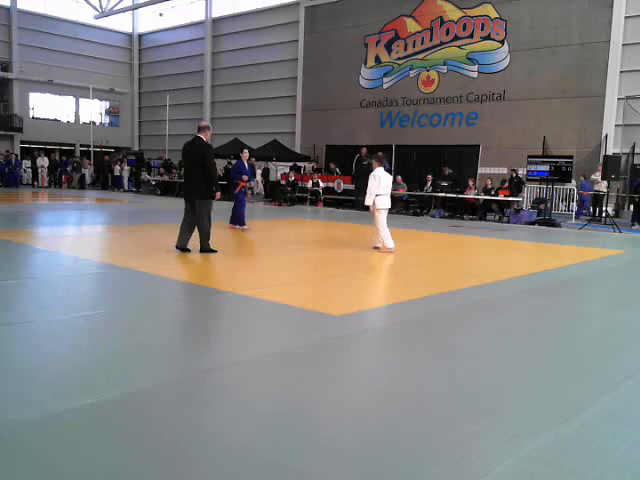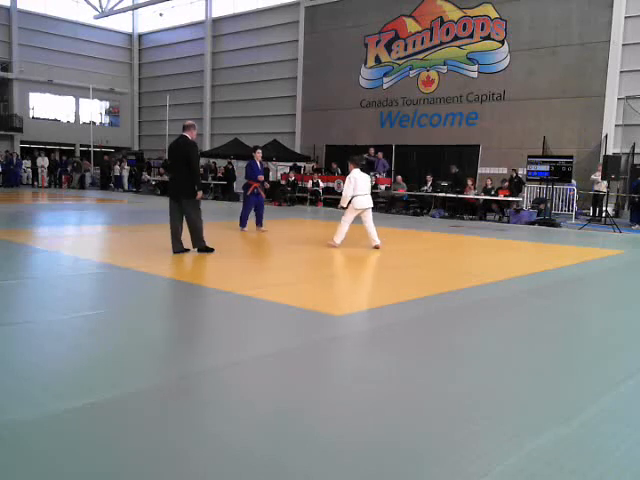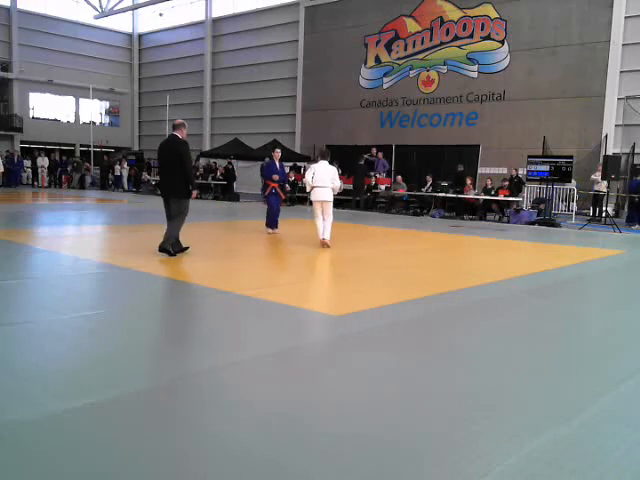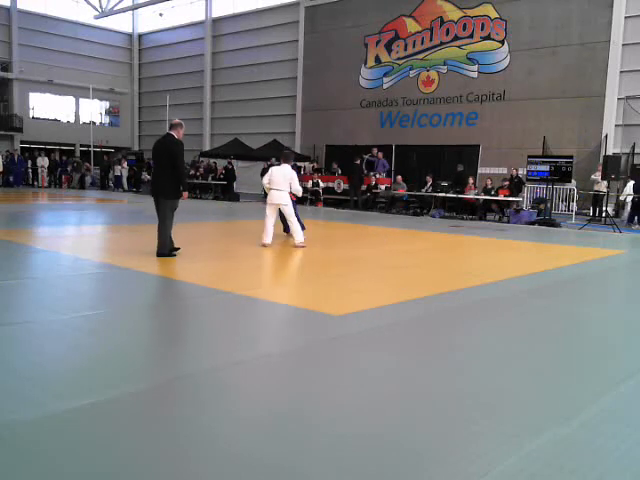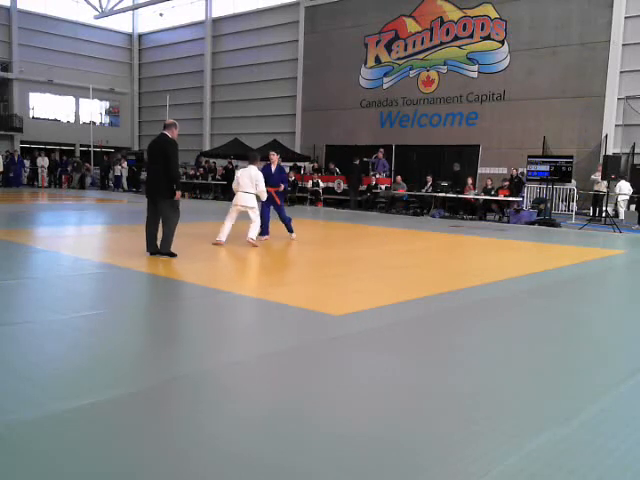
dt=0.4s
person 1, frame 1
left shoulder: (187, 145)
right shoulder: (206, 147)
left elbow: (186, 166)
right elbow: (211, 170)
right wrist: (217, 189)
left hip: (189, 188)
right hip: (203, 189)
left knee: (189, 217)
right knee: (204, 218)
left ankle: (182, 243)
right ankle: (205, 246)
person 1, frame 2
left shoulder: (173, 144)
right shoulder: (191, 145)
left elbow: (171, 166)
right elbow: (195, 168)
right wrist: (198, 188)
left hip: (174, 188)
right hip: (187, 188)
left knee: (176, 218)
right knee: (194, 217)
left ankle: (177, 246)
right ankle: (200, 245)
person 1, frame 3
left shoulder: (163, 144)
right shoulder: (182, 144)
left elbow: (161, 167)
right elbow: (188, 167)
right wrist: (193, 187)
left hip: (166, 188)
right hip: (179, 188)
left knee: (172, 217)
right knee: (179, 216)
left ankle: (176, 246)
right ankle: (165, 244)
person 1, frame 4
left shoulder: (158, 143)
right shoulder: (176, 143)
left elbow: (156, 164)
right elbow: (180, 168)
right wrist: (184, 188)
left hip: (157, 186)
right hip: (170, 187)
left knee: (164, 217)
right knee: (166, 218)
left ankle: (168, 245)
right ankle: (162, 249)
person 1, frame 5
left shoulder: (152, 143)
right shoulder: (170, 143)
right elbow: (173, 167)
right wrist: (177, 187)
left hip: (152, 186)
right hip: (165, 187)
left knee: (153, 217)
right knee: (172, 216)
left ankle: (152, 248)
right ankle: (165, 248)
